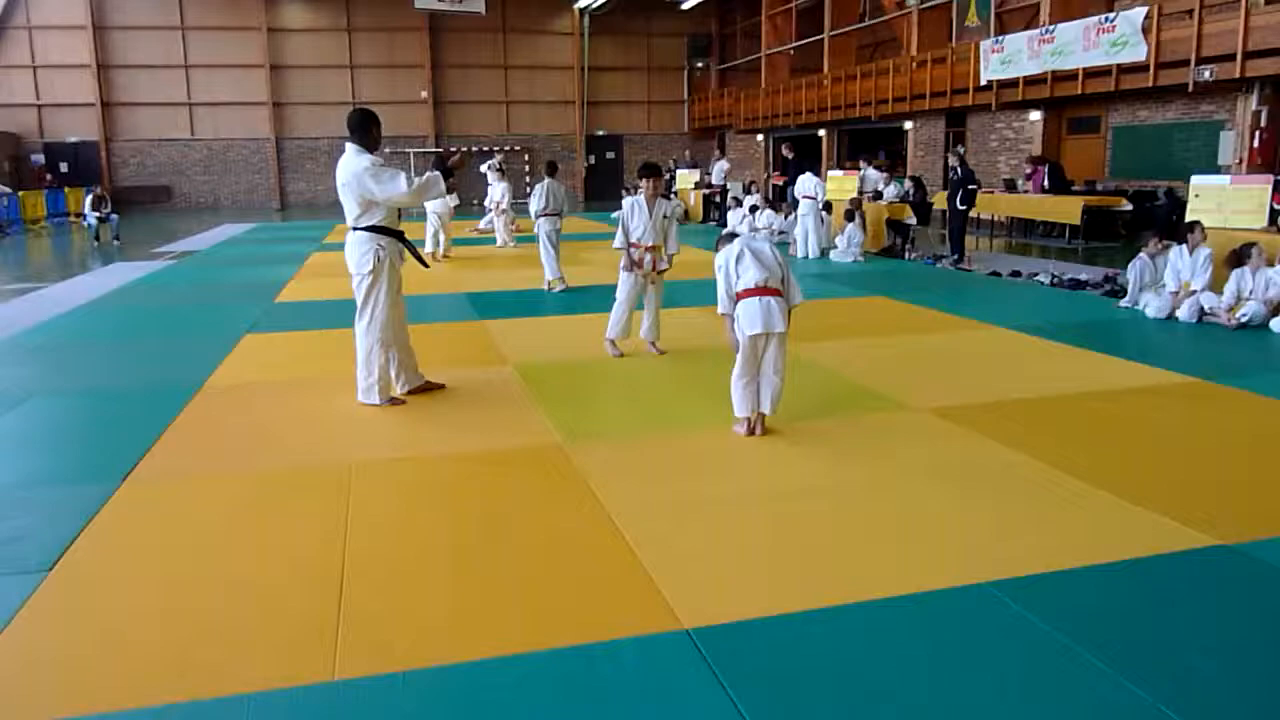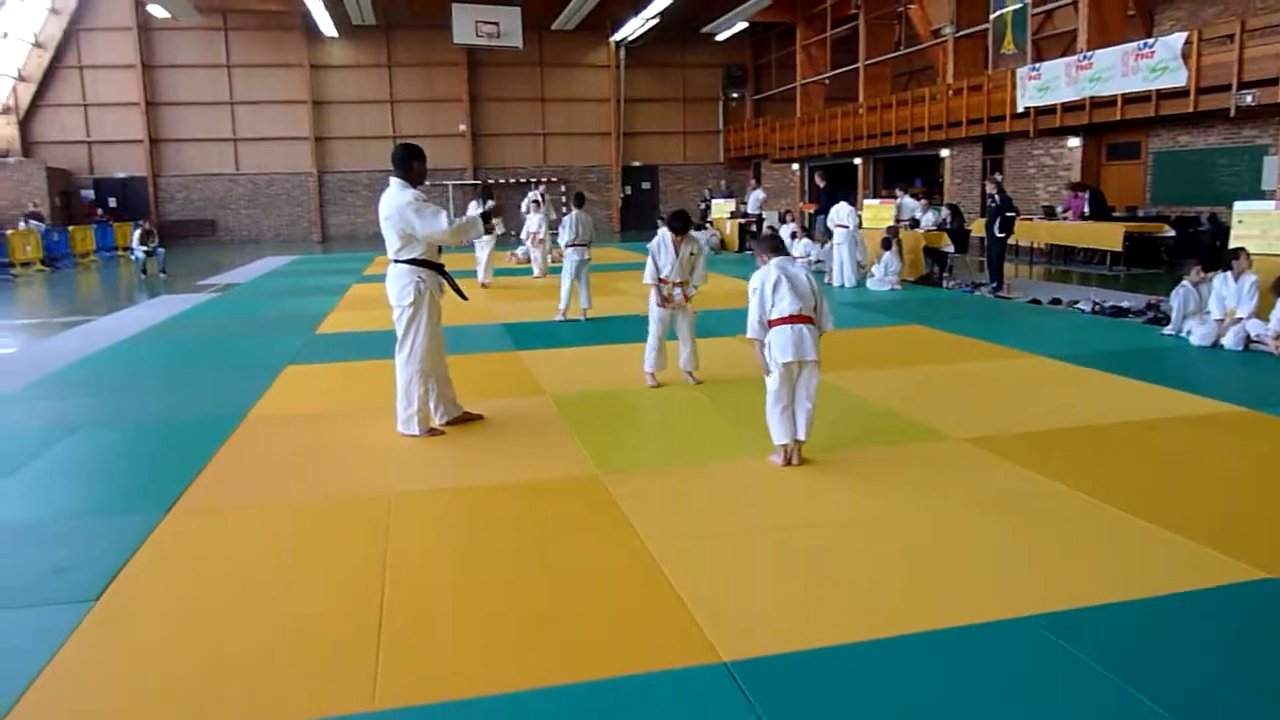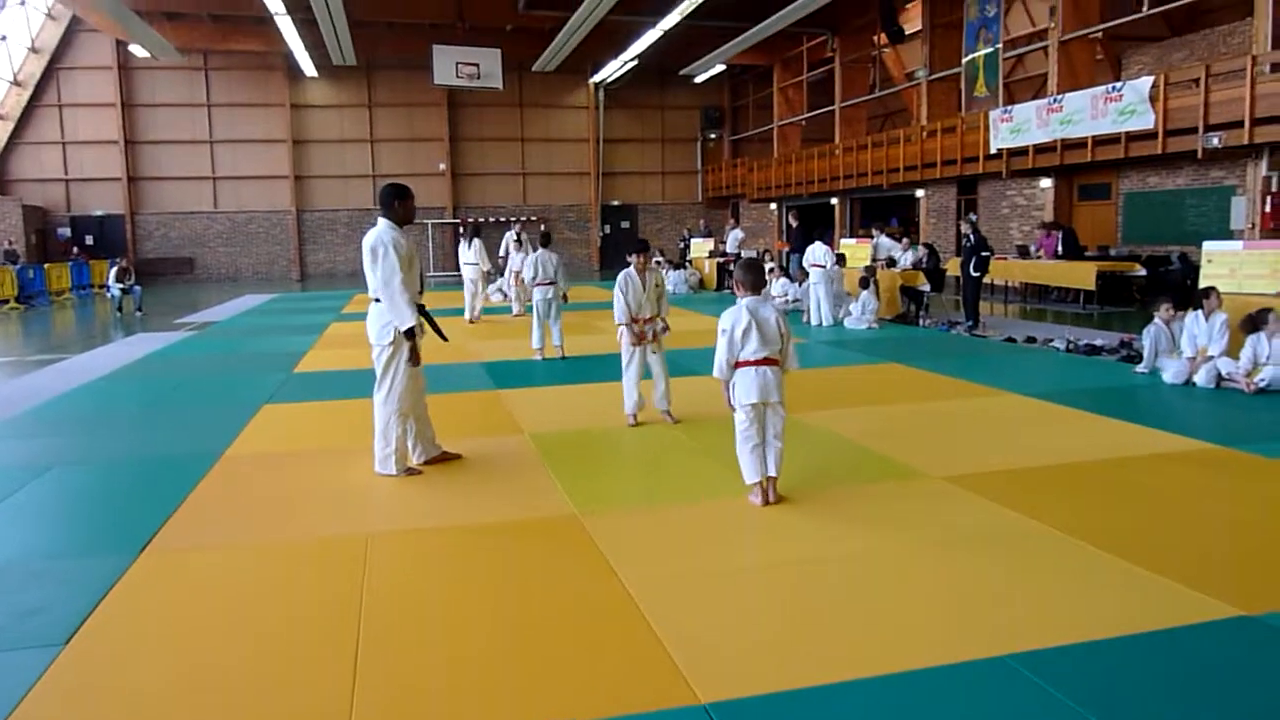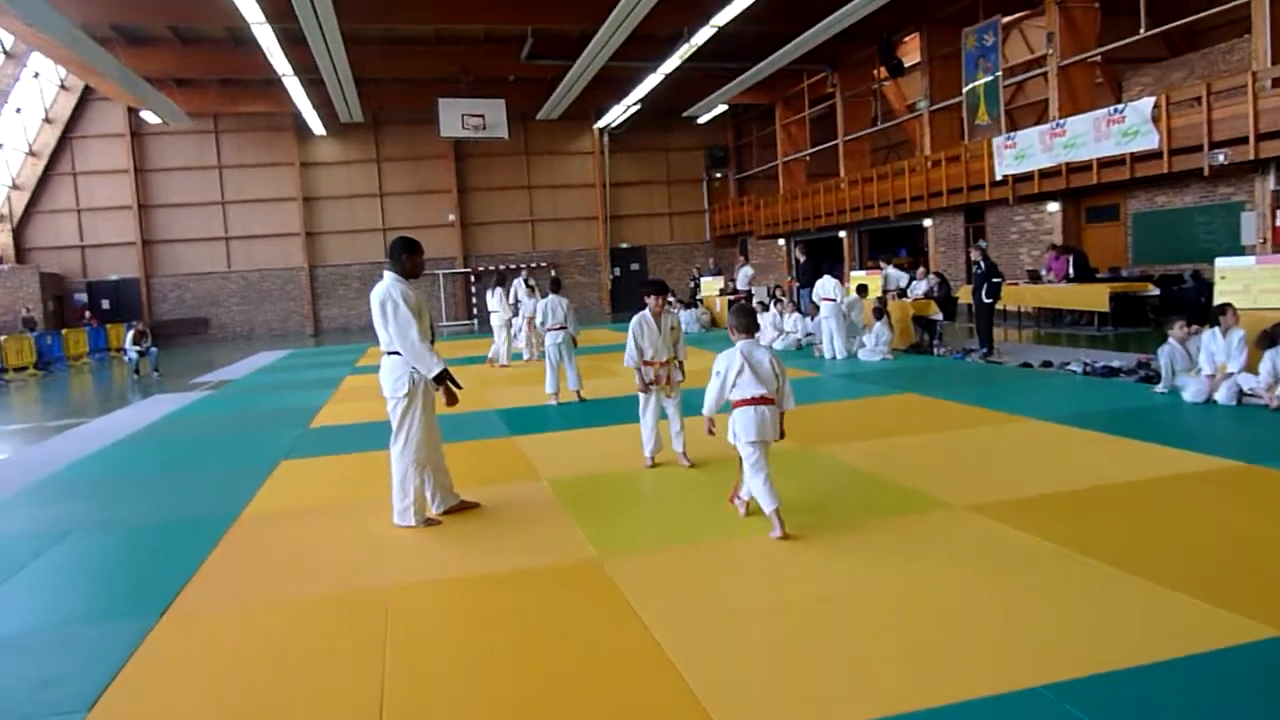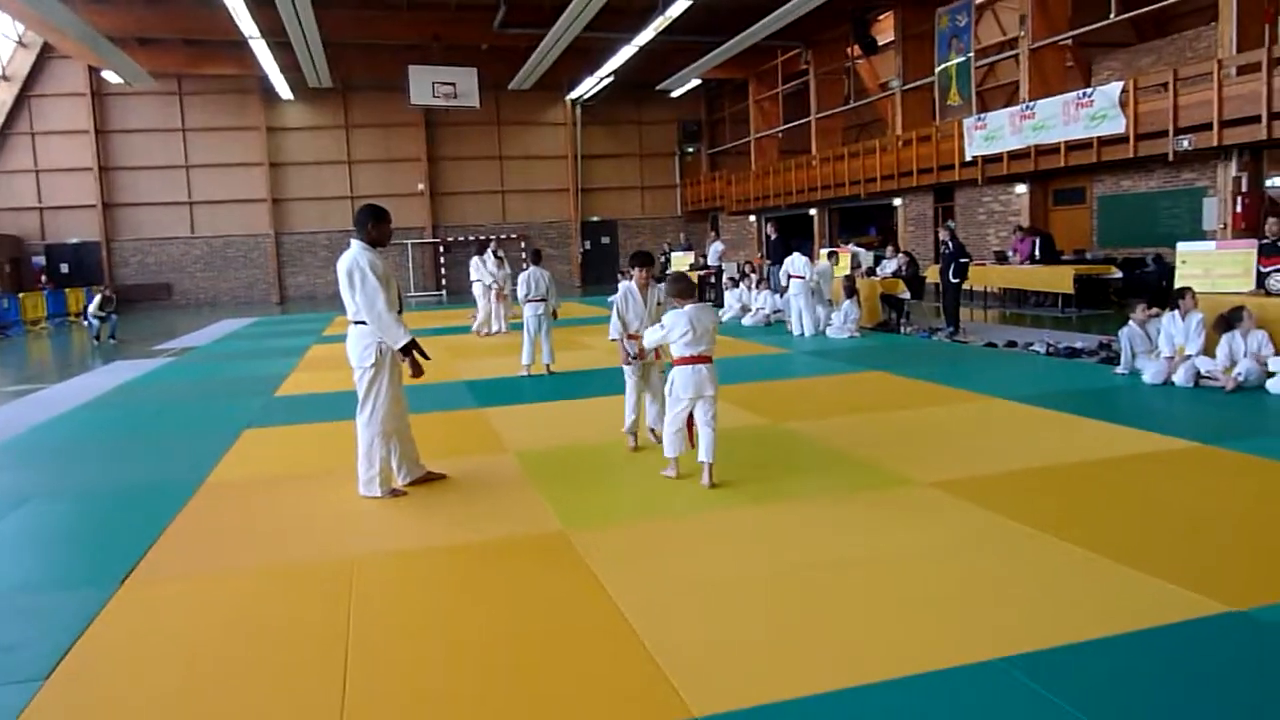
dt=0.4s
person 1, frame 1
left shoulder: (354, 162)
right shoulder: (363, 167)
left elbow: (394, 191)
right elbow: (408, 191)
left wrist: (438, 182)
right wrist: (446, 173)
left hip: (376, 247)
right hip: (372, 250)
left knee: (393, 318)
right knee: (375, 321)
left ankle: (409, 380)
right ankle: (373, 391)
person 1, frame 2
left shoulder: (398, 196)
right shoulder: (406, 200)
left elbow: (431, 231)
right elbow: (446, 229)
left wrist: (477, 222)
right wrist: (483, 219)
left hip: (416, 279)
right hip: (413, 282)
left knee: (432, 350)
right knee: (415, 353)
left ankle: (447, 411)
right ankle: (412, 422)
person 1, frame 3
left shoulder: (386, 235)
right shoulder: (387, 239)
right elbow: (394, 291)
left wrist: (410, 329)
right wrist: (410, 335)
left hip: (396, 320)
right hip: (393, 323)
left knee: (412, 390)
right knee: (393, 393)
left ankle: (426, 450)
right ankle: (390, 462)
person 1, frame 4
left shoulder: (392, 288)
right shoulder: (394, 292)
right elbow: (413, 341)
left wrist: (435, 376)
right wrist: (444, 380)
left hip: (410, 371)
right hip: (406, 374)
left knee: (427, 440)
right knee: (409, 444)
left ankle: (444, 500)
right ankle: (409, 513)
person 1, frame 5
left shoulder: (360, 257)
right shoulder: (362, 260)
right elbow: (379, 311)
left wrist: (401, 345)
right wrist: (408, 352)
left hip: (378, 341)
right hip: (374, 344)
left knee: (395, 411)
right knee: (376, 414)
left ankle: (410, 471)
right ankle: (374, 484)
person 2, frame 1
left shoulder: (725, 255)
right shoulder: (769, 247)
left elbow: (726, 294)
right elbow: (790, 287)
left wrist: (730, 329)
right wrist: (786, 318)
left hip: (749, 309)
right hip: (776, 308)
left knee: (744, 369)
right knee: (772, 369)
left ankle: (745, 421)
right ankle: (760, 421)
person 2, frame 2
left shoulder: (761, 276)
right shoulder: (804, 272)
left elbow: (757, 318)
right elbow: (822, 313)
left wrist: (760, 352)
left hip: (780, 337)
right hip: (808, 336)
left knee: (778, 397)
right knee: (805, 397)
left ankle: (782, 450)
right ankle: (796, 450)
person 2, frame 3
left shoulder: (731, 315)
right shoulder: (775, 313)
left elbow: (725, 356)
right elbow: (787, 353)
left wrist: (725, 388)
left hip: (745, 379)
right hip: (772, 377)
left knee: (748, 437)
right knee: (774, 436)
left ankle: (758, 490)
right ankle: (772, 487)
person 2, frame 4
left shoulder: (726, 358)
right shoulder: (768, 354)
left elbow: (715, 391)
right elbow: (783, 392)
left wrist: (708, 419)
right wrist: (781, 423)
left hip: (745, 415)
right hip: (768, 414)
left knee: (758, 470)
right knee: (752, 463)
left ankle: (778, 524)
right ankle: (743, 501)
person 2, frame 5
left shoulder: (674, 318)
right shoulder: (711, 313)
left elbow: (651, 339)
left wrist: (645, 336)
left hip: (683, 373)
right hip: (706, 371)
left knee: (674, 422)
right knee: (706, 424)
left ankle: (673, 466)
right ankle: (707, 472)
person 3, frame 1
left shoulder: (666, 207)
right shoulder: (631, 204)
left elbow: (670, 235)
right elbow: (622, 232)
left wrist: (669, 260)
right wrist: (626, 257)
left hip: (655, 259)
right hip: (634, 257)
left knee: (653, 303)
right knee: (625, 300)
left ankle: (651, 340)
right ankle: (610, 339)
person 3, frame 2
left shoulder: (694, 244)
right shoulder: (658, 241)
left elbow: (698, 269)
right elbow: (651, 269)
left wrist: (693, 289)
right wrist: (657, 293)
left hip: (683, 292)
right hip: (662, 291)
left knee: (687, 334)
right knee: (656, 334)
left ankle: (688, 370)
right ankle: (650, 372)
person 3, frame 3
left shoulder: (656, 275)
right shoulder: (624, 277)
right elbow: (620, 307)
left wrist: (663, 321)
right wrist: (630, 332)
left hip: (652, 328)
right hip: (631, 330)
left knee: (660, 371)
right knee: (632, 373)
left ankle: (664, 408)
right ankle: (631, 412)
person 3, frame 4
left shoulder: (672, 318)
right shoulder: (639, 321)
left elbow: (678, 344)
right elbow: (633, 351)
left wrist: (681, 368)
right wrist: (639, 378)
left hip: (669, 371)
right hip: (648, 372)
left knee: (675, 412)
right knee: (649, 415)
left ankle: (681, 452)
right ankle: (650, 454)
person 3, frame 5
left shoulder: (657, 291)
right shoulder: (625, 292)
left elbow: (662, 319)
right elbow: (616, 322)
right wrist: (622, 349)
left hip: (653, 346)
right hip: (632, 346)
left knee: (656, 389)
right knee: (633, 388)
left ankle: (653, 427)
right ankle: (631, 431)
